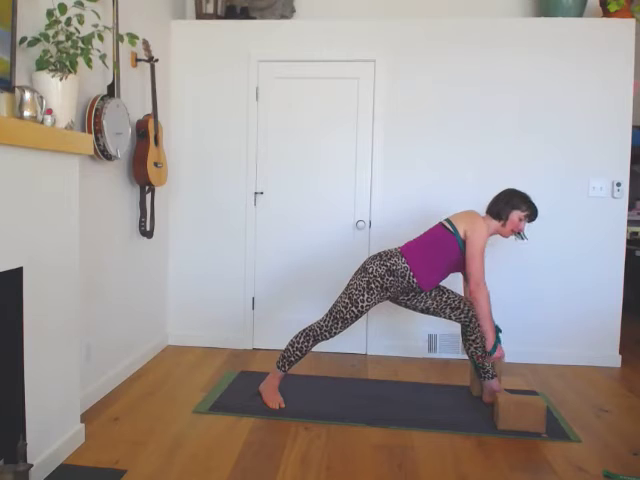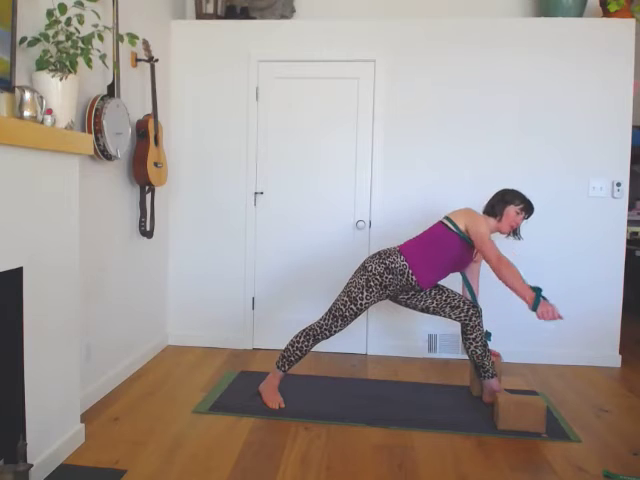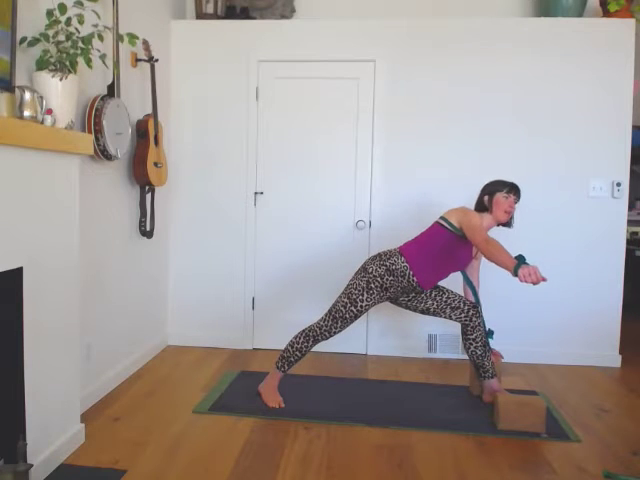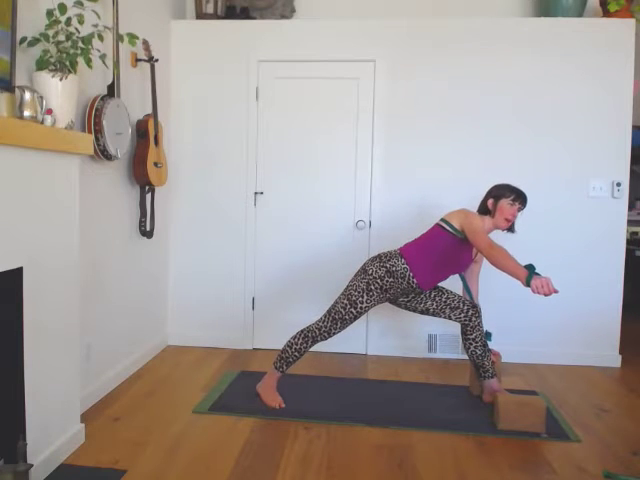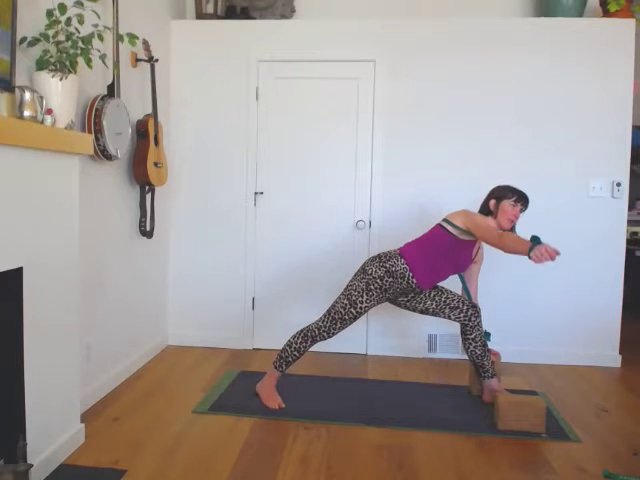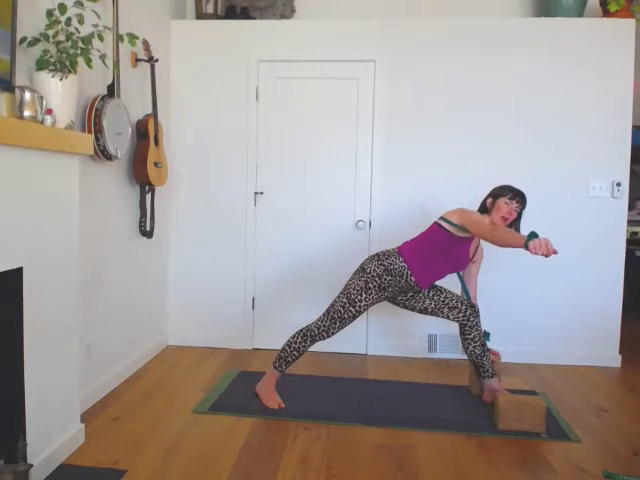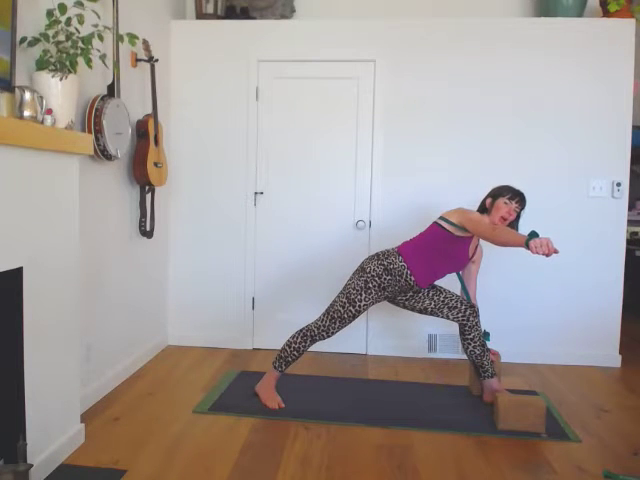
dt=0.7s
person 1, frame 1
left shoulder: (477, 239)
right shoulder: (476, 223)
left elbow: (472, 296)
right elbow: (477, 287)
left wrist: (484, 338)
right wrist: (492, 339)
left hip: (408, 287)
right hip: (386, 272)
left knee: (469, 313)
right knee: (330, 326)
left ankle: (490, 386)
right ankle: (271, 381)
person 1, frame 2
left shoulder: (477, 247)
right shoulder: (472, 218)
left elbow: (470, 295)
right elbow: (499, 263)
left wrist: (480, 344)
right wrist: (534, 299)
left hip: (409, 286)
right hip: (386, 269)
left knee: (470, 311)
right knee: (329, 325)
left ankle: (490, 386)
right ankle: (271, 381)
person 1, frame 3
left shoulder: (476, 250)
right shoulder: (466, 215)
left elbow: (472, 298)
right elbow: (488, 244)
left wrist: (483, 343)
right wrist: (517, 266)
left hip: (411, 289)
right hip: (388, 271)
left knee: (469, 312)
right knee: (329, 326)
left ankle: (490, 385)
right ankle: (271, 381)
person 1, frame 4
left shoulder: (476, 252)
right shoulder: (467, 217)
left elbow: (471, 299)
right elbow: (493, 250)
left wrist: (482, 344)
right wrist: (528, 277)
left hip: (410, 290)
right hip: (386, 272)
left knee: (469, 312)
right knee: (327, 326)
left ankle: (490, 386)
right ankle: (269, 381)
person 1, frame 5
left shoulder: (477, 252)
right shoulder: (469, 219)
left elbow: (471, 301)
right elbow: (501, 240)
left wrist: (480, 344)
right wrist: (533, 247)
left hip: (409, 289)
right hip: (387, 272)
left knee: (469, 311)
right knee: (327, 327)
left ankle: (490, 385)
right ankle: (268, 381)
person 1, frame 6
left shoulder: (476, 252)
right shoulder: (465, 215)
left elbow: (470, 300)
right elbow: (495, 234)
left wrist: (480, 343)
right wrist: (529, 241)
left hip: (409, 289)
right hip: (385, 270)
left knee: (467, 311)
right knee: (325, 326)
left ankle: (490, 385)
right ankle: (268, 381)
person 1, frame 7
left shoulder: (476, 252)
right shoulder: (464, 216)
left elbow: (470, 300)
right elbow: (495, 234)
left wrist: (480, 343)
right wrist: (529, 240)
left hip: (408, 288)
right hip: (386, 270)
left knee: (466, 311)
right knee: (326, 326)
left ankle: (490, 384)
right ankle: (268, 381)
